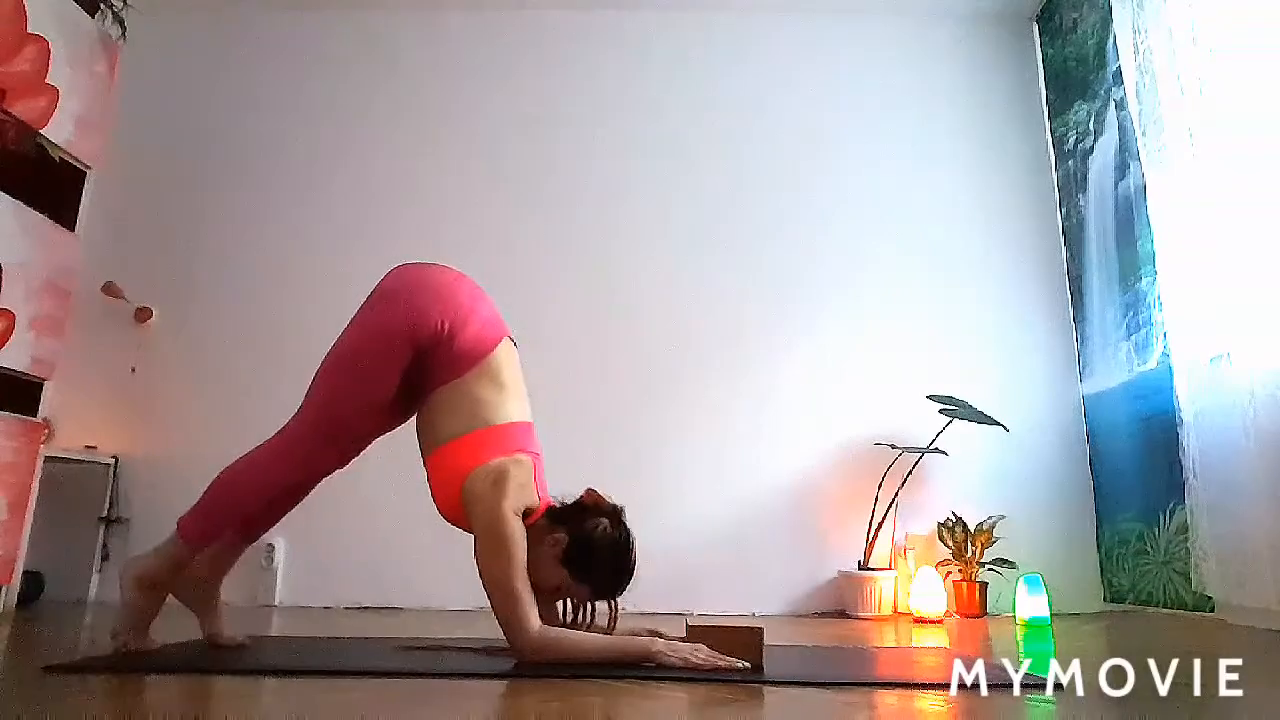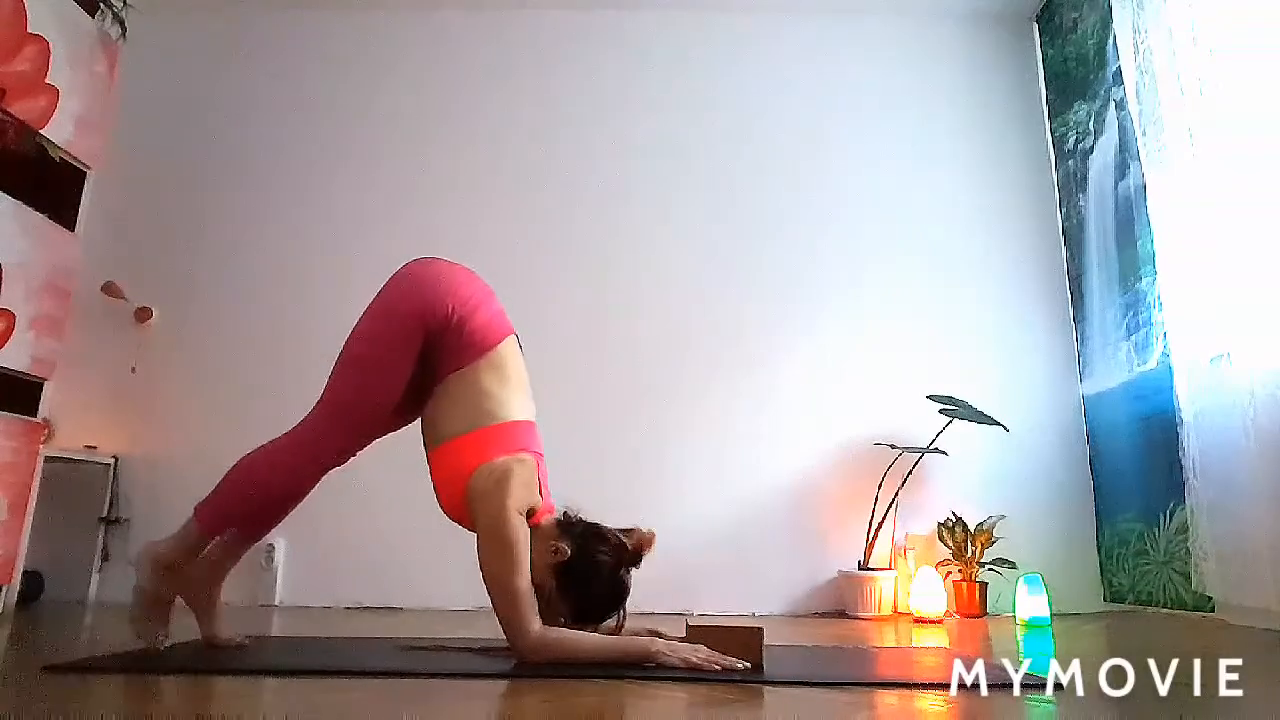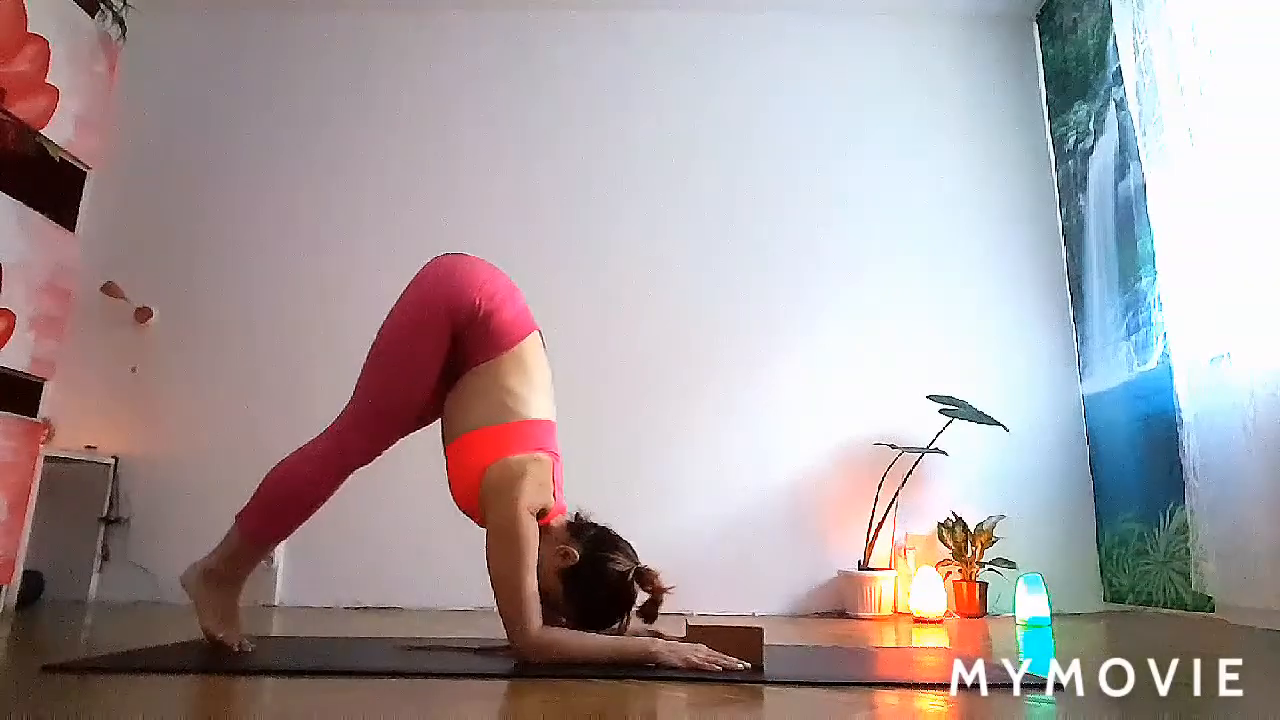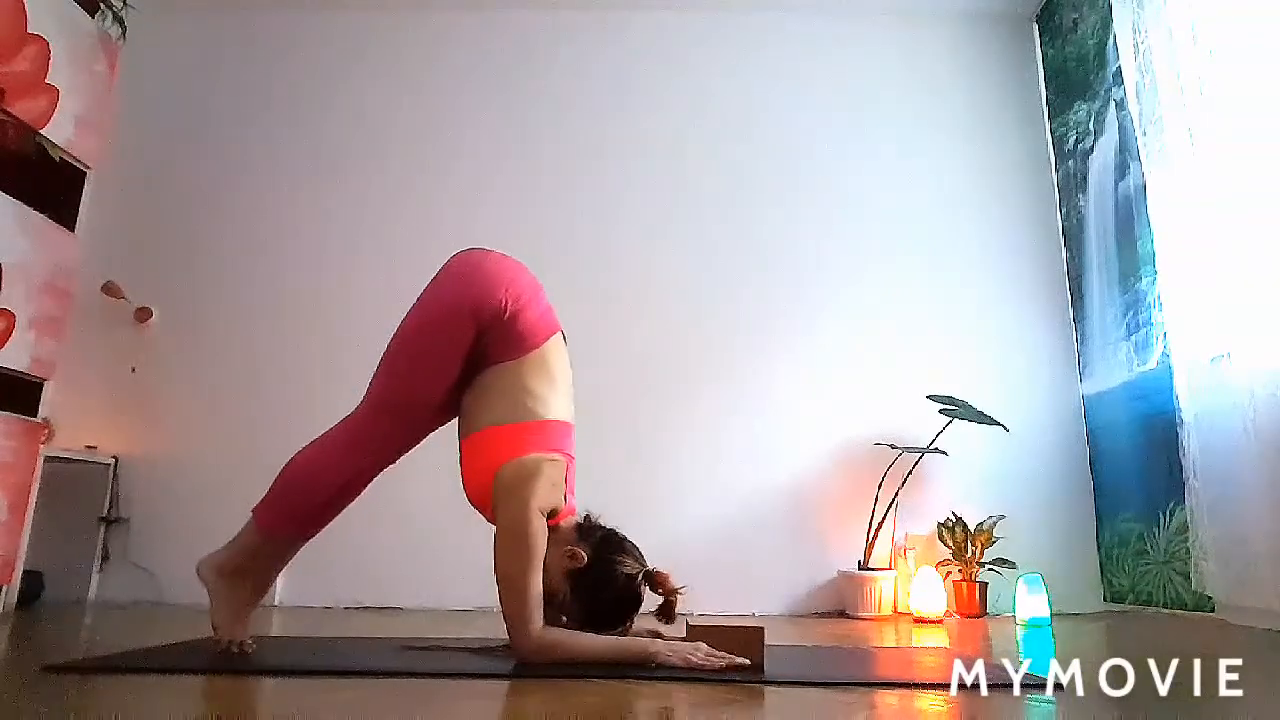
dt=0.4s
person 1, frame 1
left shoulder: (528, 505)
right shoulder: (503, 500)
left elbow: (537, 624)
right elbow: (528, 641)
left wrist: (627, 637)
right wrist: (647, 647)
left hip: (441, 323)
right hip: (421, 308)
left knee: (321, 455)
right knee: (304, 450)
left ankle: (204, 576)
right ankle: (159, 568)
person 1, frame 2
right shoulder: (506, 498)
right elbow: (529, 641)
left wrist: (620, 635)
right wrist: (648, 648)
left hip: (447, 326)
right hip: (432, 303)
left knee: (324, 448)
right knee: (321, 442)
left ankle: (204, 574)
right ankle: (174, 556)
person 1, frame 3
right shoulder: (519, 499)
right elbow: (530, 642)
left wrist: (631, 633)
right wrist: (649, 647)
left hip: (473, 320)
right hip: (459, 299)
left knee: (354, 446)
right knee: (351, 441)
left ankle: (228, 573)
right ankle: (217, 570)
person 1, frame 4
right shoulder: (530, 498)
right elbow: (529, 642)
left wrist: (629, 635)
right wrist: (647, 649)
left hip: (496, 316)
left knee: (373, 447)
right knee: (368, 439)
left ankle: (253, 571)
right ankle: (235, 563)
